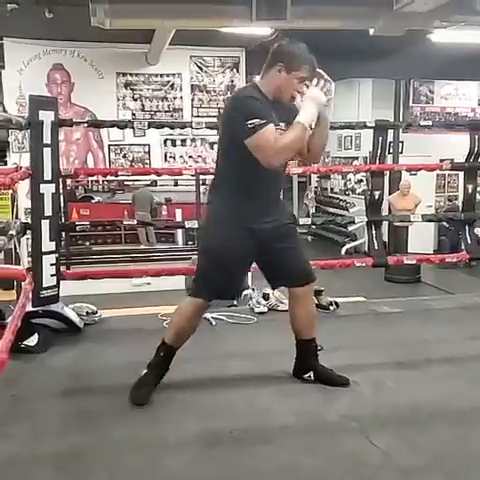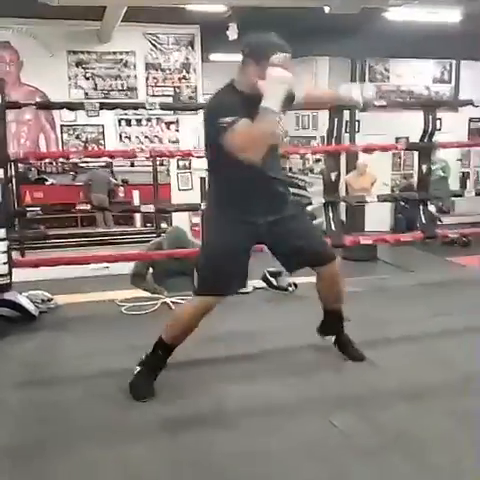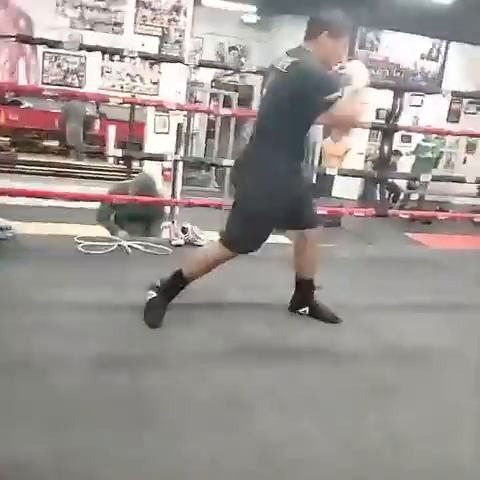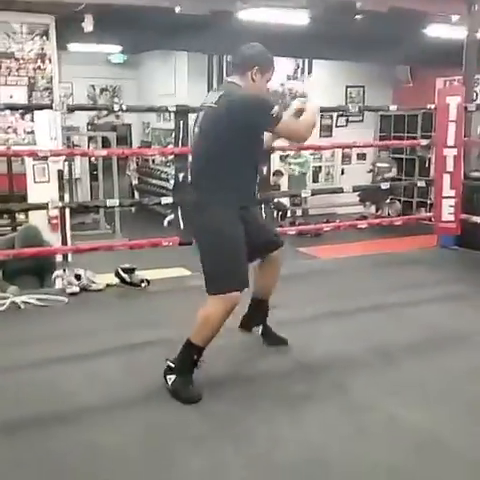
dt=1s
person 1, frame 1
left shoulder: (284, 106)
right shoulder: (243, 103)
left elbow: (312, 156)
right elbow: (271, 155)
left wrist: (321, 112)
right wrist: (307, 112)
left hip: (273, 214)
right hip: (230, 217)
left knee: (302, 287)
right knee: (200, 299)
left ankle: (307, 364)
right ankle: (155, 370)
person 1, frame 2
left shoulder: (271, 89)
right shoulder: (221, 104)
left elbow: (309, 98)
right elbow: (252, 152)
left wrist: (344, 95)
right wrist: (273, 102)
left hip: (276, 205)
right hip: (231, 215)
left knee: (329, 265)
right knee: (205, 300)
left ankle: (333, 328)
right ankle: (150, 365)
person 1, frame 3
left shoulder: (296, 61)
right shoulder: (312, 73)
right elbow: (346, 121)
left hip: (283, 170)
right hip: (265, 174)
left knee: (308, 230)
right knee: (233, 245)
left ankle: (304, 300)
right ankle: (163, 292)
person 1, frame 4
left shoulder: (220, 98)
right shoulder: (248, 102)
right elbow: (300, 132)
right wrist: (310, 104)
left hip: (235, 204)
right hip: (214, 210)
left knee: (270, 252)
right knee: (227, 294)
left ankle: (256, 319)
right ankle: (179, 369)
